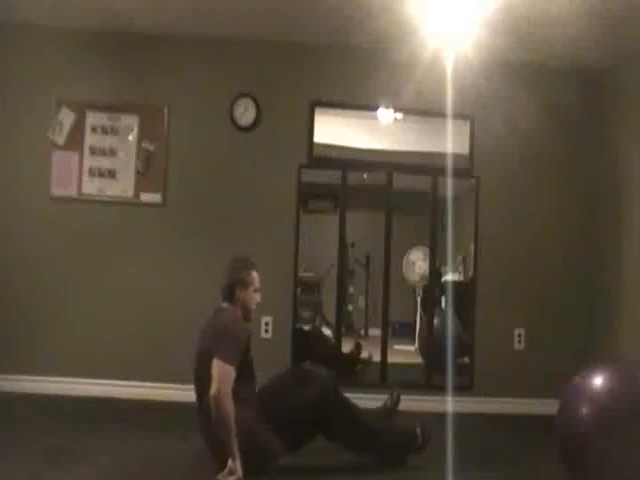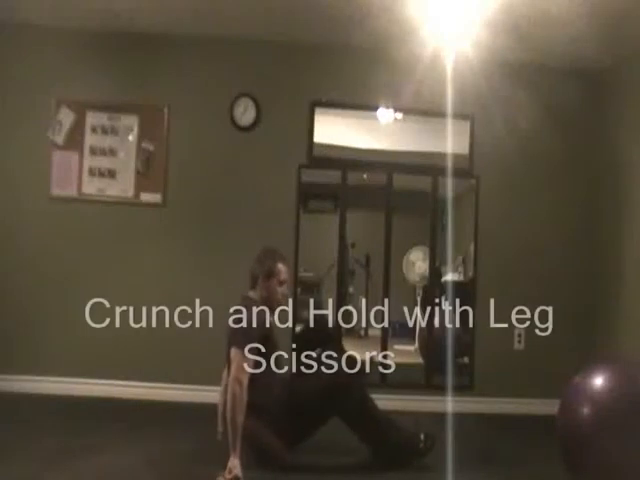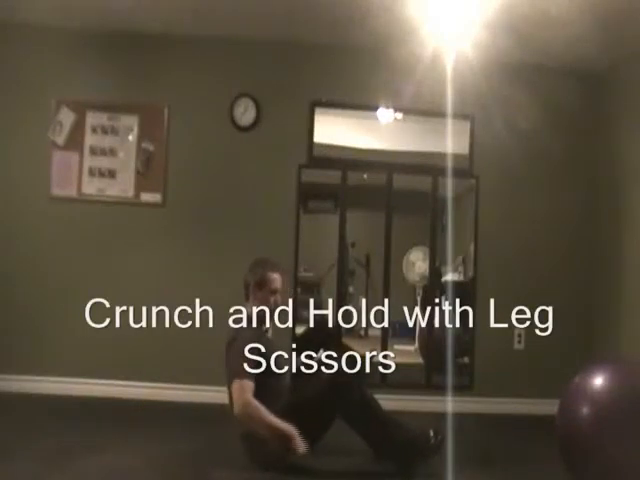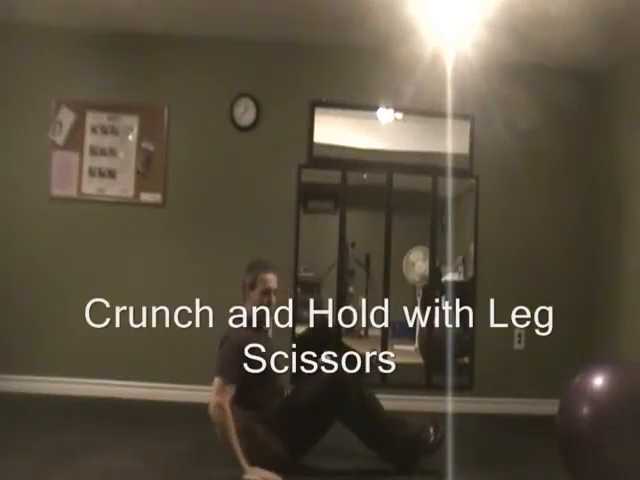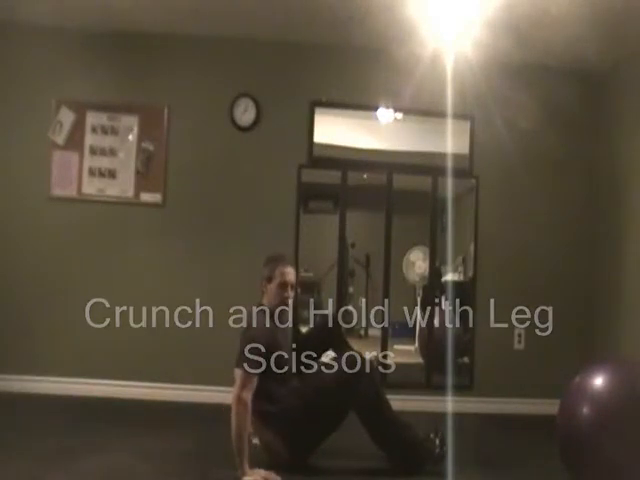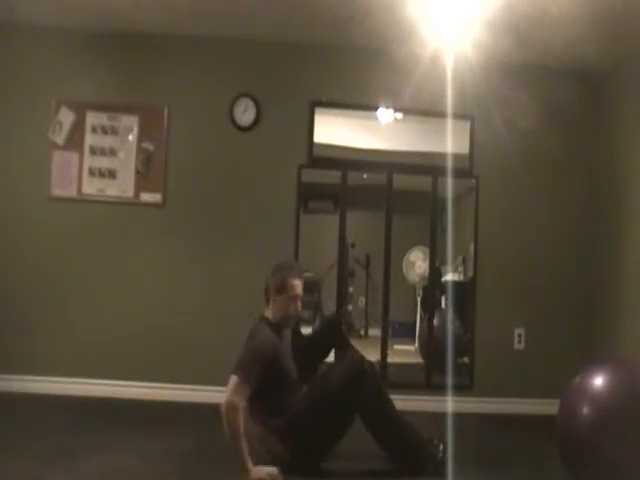
dt=0.7s
person 1, frame 1
left shoulder: (220, 321)
right shoulder: (233, 328)
right elbow: (219, 392)
right wrist: (234, 456)
left hip: (241, 424)
right hip: (246, 442)
left knee: (302, 376)
right knee: (324, 395)
left ankle: (368, 424)
right ankle: (395, 445)
person 1, frame 2
left shoulder: (251, 313)
right shoulder: (252, 320)
left elbow: (229, 375)
right elbow: (237, 382)
left wrist: (226, 426)
right wrist: (234, 455)
left hip: (273, 413)
right hip: (269, 430)
right knee: (341, 381)
right ankle: (398, 446)
person 1, frame 3
left shoulder: (255, 330)
right shoulder: (246, 338)
right elbow: (242, 405)
right wrist: (291, 433)
right hip: (275, 439)
right knee: (340, 380)
right ankle: (403, 447)
person 1, frame 4
left shoulder: (258, 331)
right shoulder: (238, 340)
right elbow: (218, 405)
left hip: (277, 423)
right hip: (269, 445)
right knee: (338, 381)
right ankle: (404, 448)
person 1, frame 5
left shoulder: (281, 318)
right shoulder: (258, 331)
right elbow: (241, 398)
left hip: (291, 414)
right hip: (284, 436)
right knee: (355, 371)
right ankle: (412, 452)
person 1, frame 6
left shoulder: (275, 332)
right shoulder: (262, 341)
right elbow: (231, 403)
left hip: (298, 427)
right hip: (295, 444)
right knee: (358, 370)
right ankle: (417, 456)
